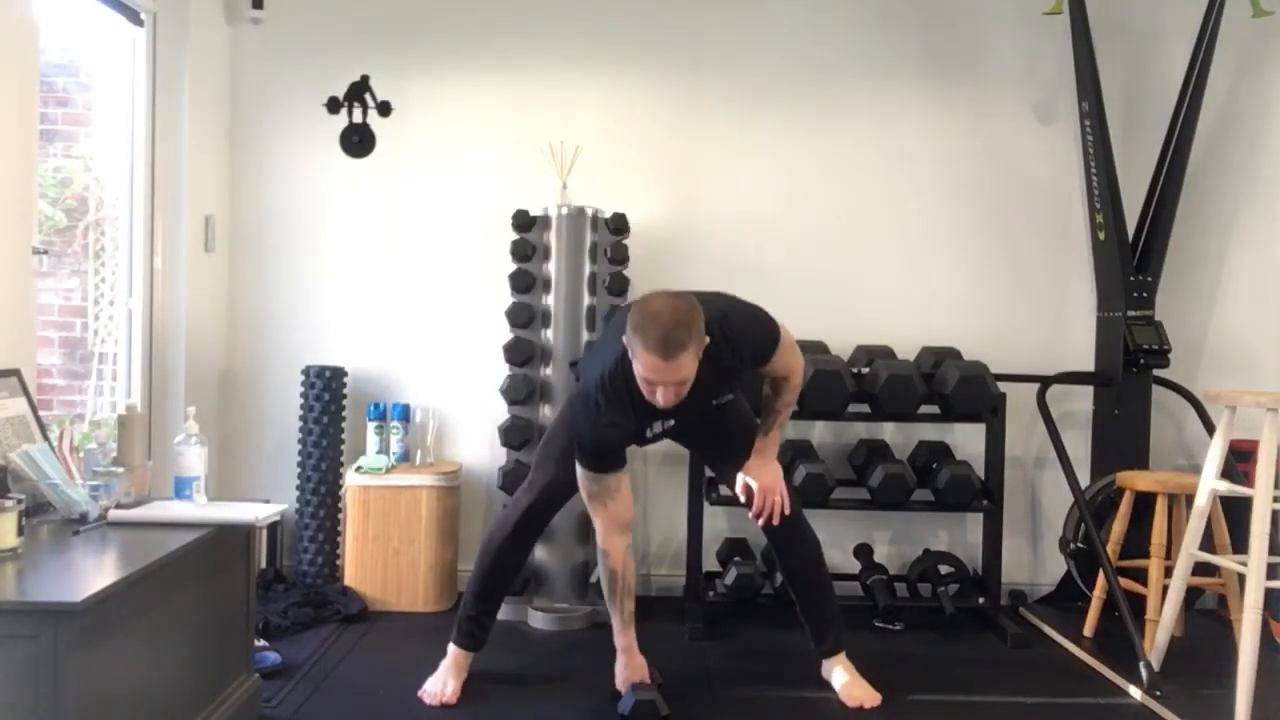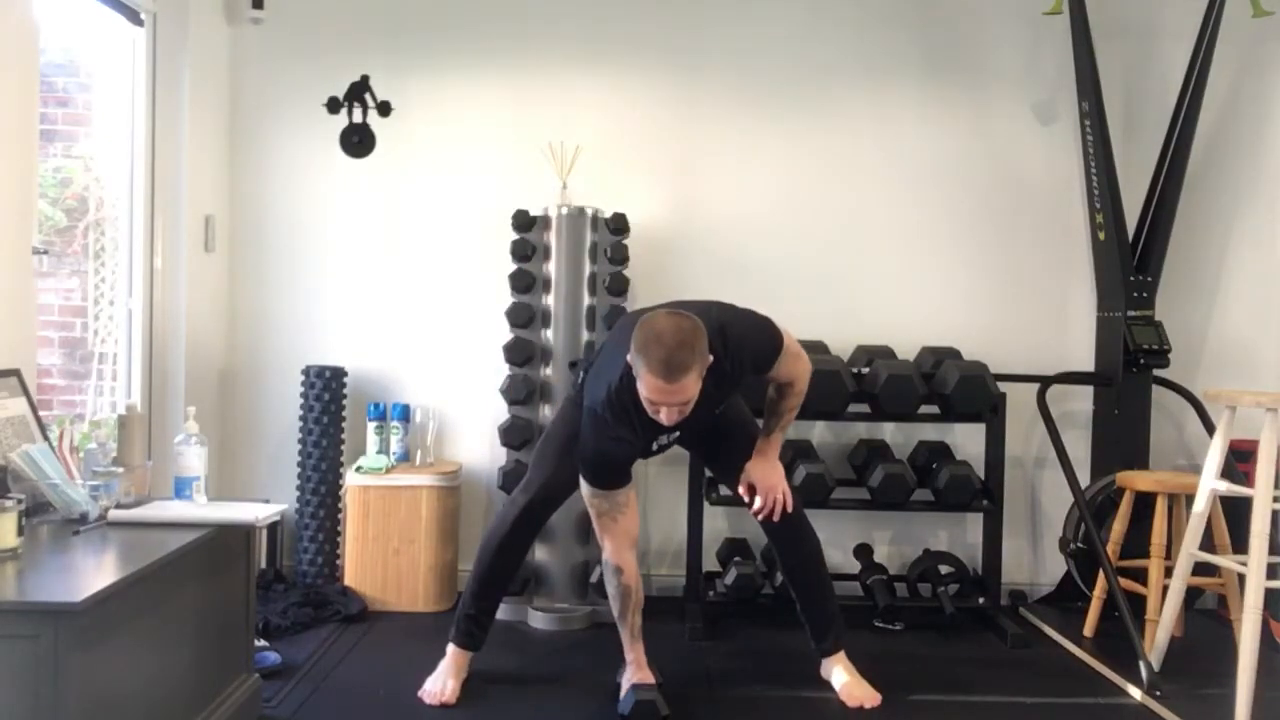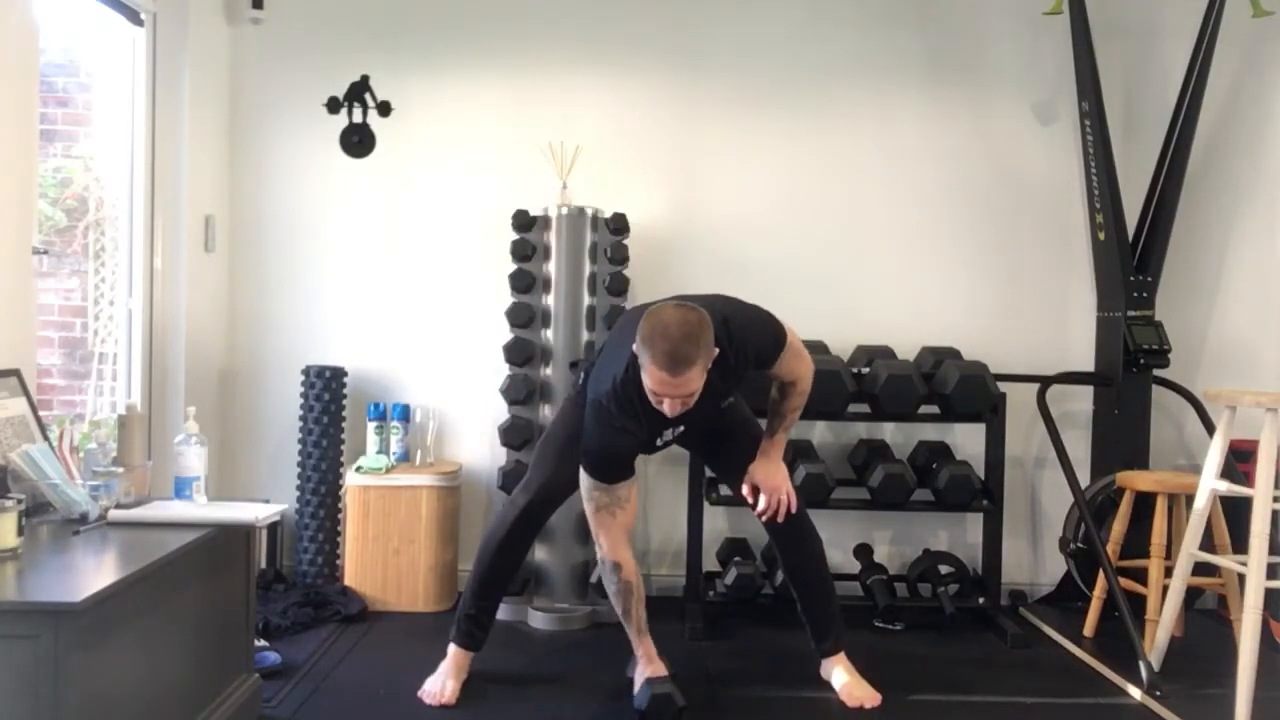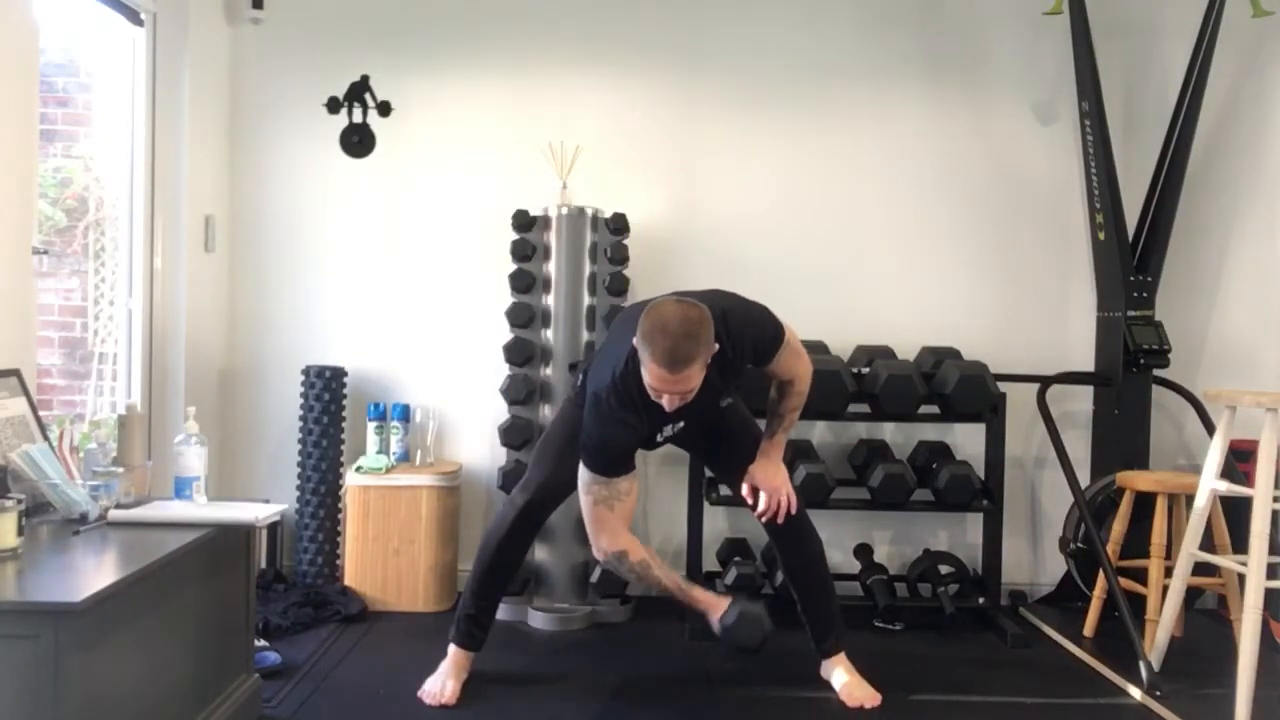
dt=0.4s
person 1, frame 1
left shoulder: (739, 327)
right shoulder: (603, 394)
left elbow: (788, 370)
right elbow: (613, 535)
left wrist: (763, 454)
right wrist: (626, 649)
left hip: (710, 402)
right hip: (621, 409)
left knee: (778, 510)
right knee: (531, 505)
left ankle: (834, 658)
right ankle: (459, 654)
person 1, frame 2
left shoulder: (740, 336)
right shoulder: (606, 411)
left elbow: (795, 371)
right elbow: (618, 550)
left wrist: (766, 452)
right wrist: (635, 662)
right hip: (606, 393)
left knee: (778, 506)
right knee: (530, 503)
left ankle: (833, 658)
right ankle: (458, 654)
person 1, frame 3
left shoulder: (744, 330)
right shoulder: (611, 403)
left elbow: (798, 372)
right elbow: (612, 545)
left wrist: (770, 454)
right wrist: (645, 655)
right hip: (603, 394)
left knee: (782, 505)
right knee: (531, 502)
left ankle: (833, 658)
right ankle: (459, 653)
person 1, frame 4
left shoulder: (742, 323)
right shoulder: (611, 396)
left elbow: (796, 372)
right elbow: (609, 540)
left wrist: (770, 456)
right wrist: (704, 604)
left hip: (711, 406)
right hip: (609, 399)
left knee: (782, 506)
right knee: (529, 502)
left ankle: (833, 657)
right ankle: (459, 653)
